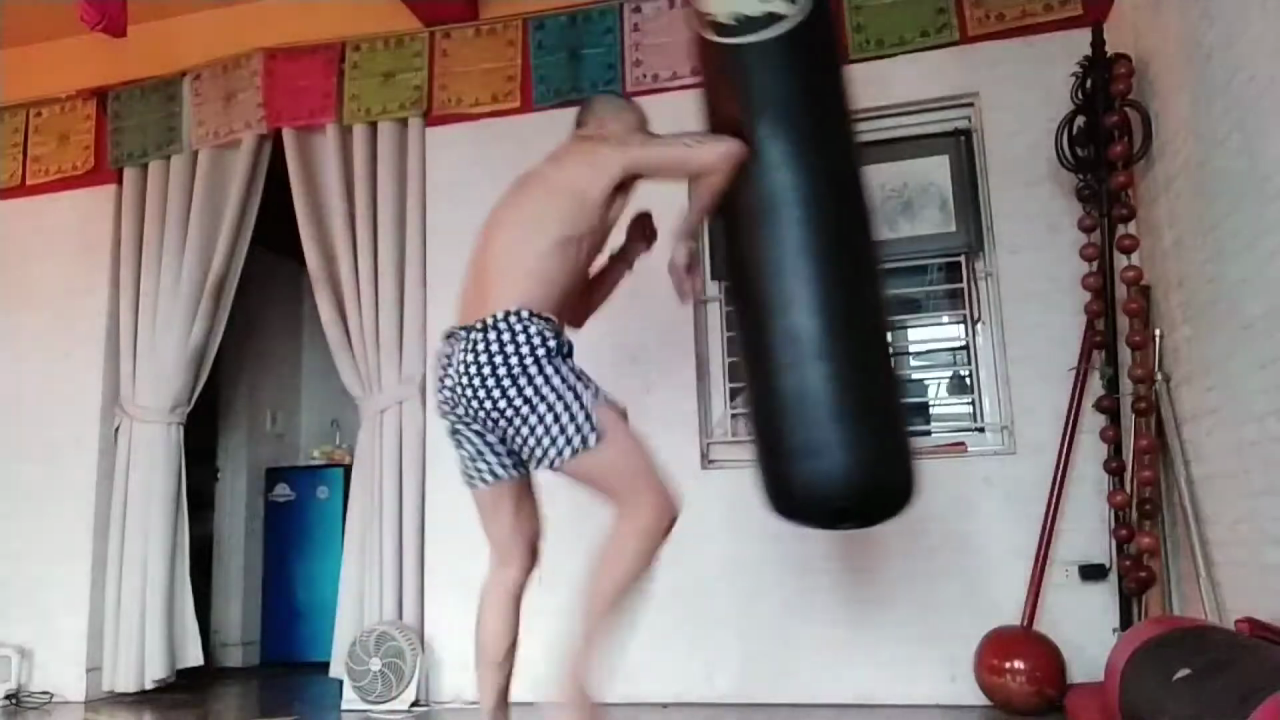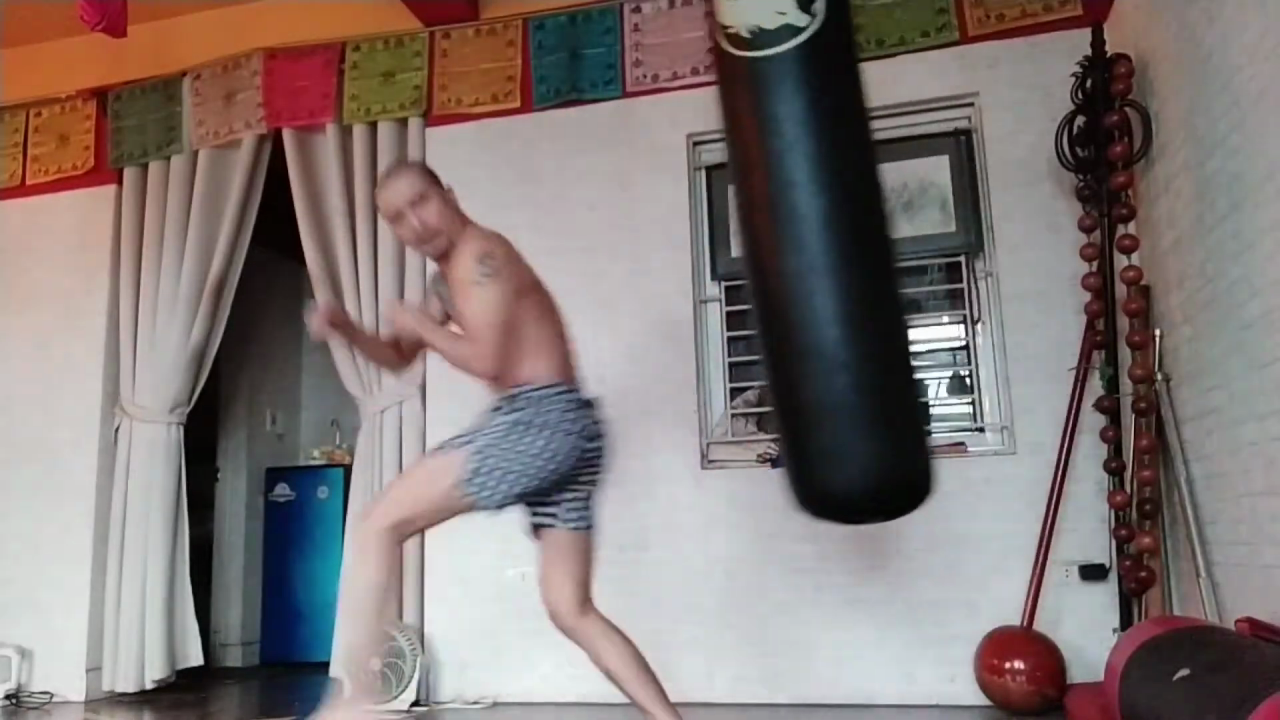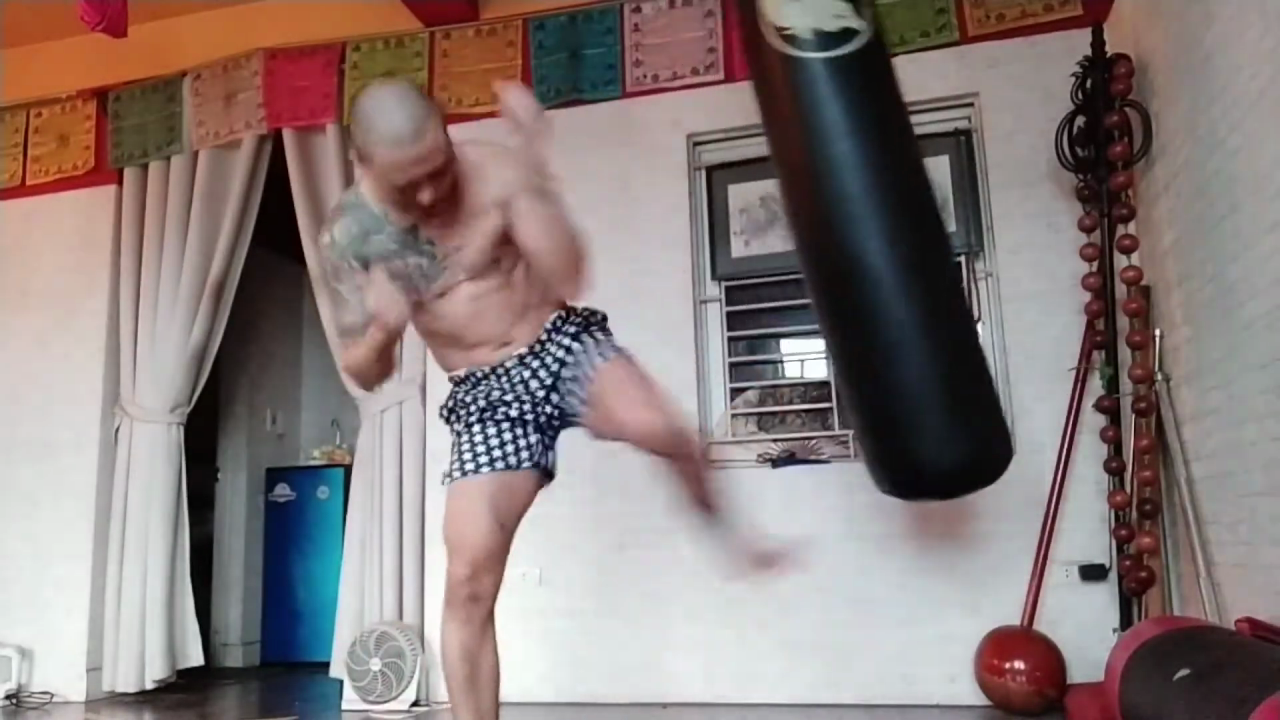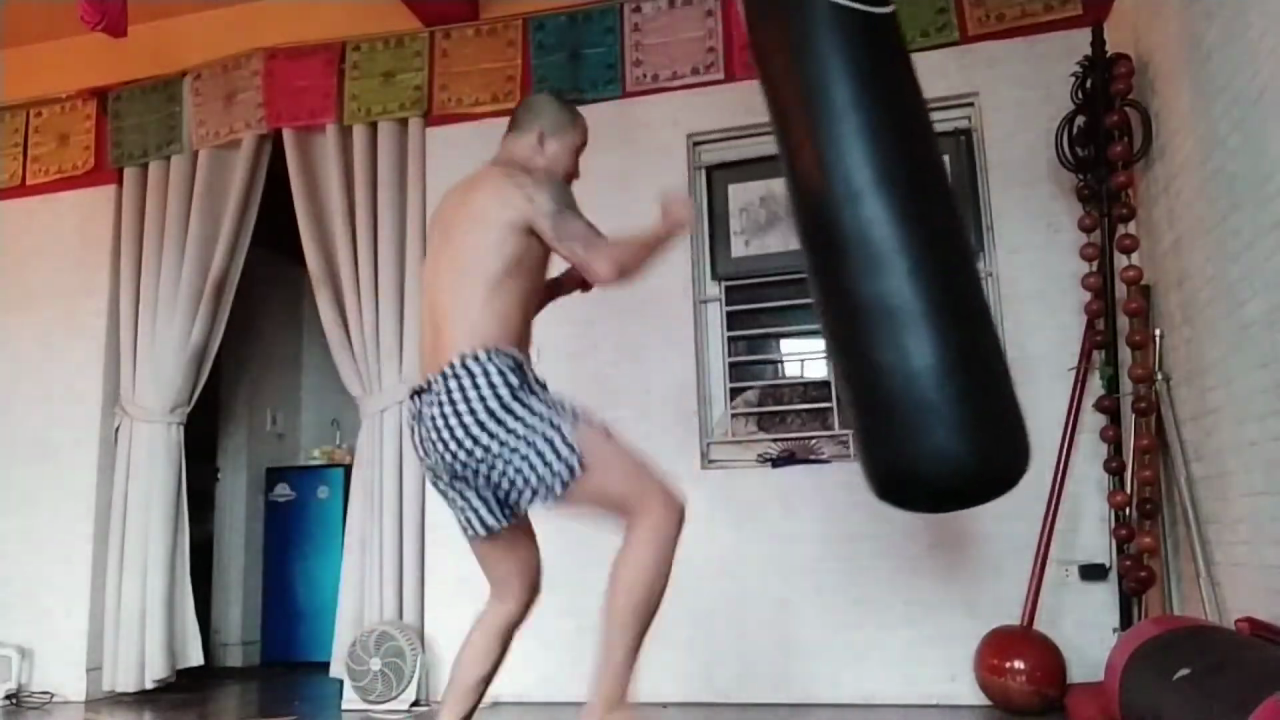
dt=1s
person 1, frame 1
left shoulder: (540, 189)
right shoulder: (603, 156)
right elbow: (727, 153)
left wrist: (627, 254)
right wrist: (687, 237)
left hip: (463, 365)
right hip: (515, 351)
left knee: (513, 564)
right knee: (651, 506)
person 1, frame 2
left shoulder: (481, 255)
right shoulder: (452, 276)
left elbow: (487, 360)
right elbow: (395, 358)
left wrist: (419, 324)
right wrist: (346, 331)
left hip: (544, 420)
right hip: (564, 433)
left knee: (378, 523)
right knee: (571, 609)
person 1, frame 3
left shoulder: (486, 168)
right shoulder: (348, 234)
left elbow: (566, 282)
right elbow: (366, 373)
left wrist: (528, 176)
right wrist: (381, 328)
left hip: (562, 345)
right hip: (486, 400)
left knee: (663, 431)
right knee: (468, 584)
left ankle: (723, 528)
person 1, frame 4
left shoulder: (455, 201)
right shoulder: (526, 185)
right elbow: (609, 262)
left wrist: (561, 280)
right wrist: (670, 226)
left hip: (439, 416)
right hip: (489, 400)
left knee: (514, 590)
right knee: (659, 511)
